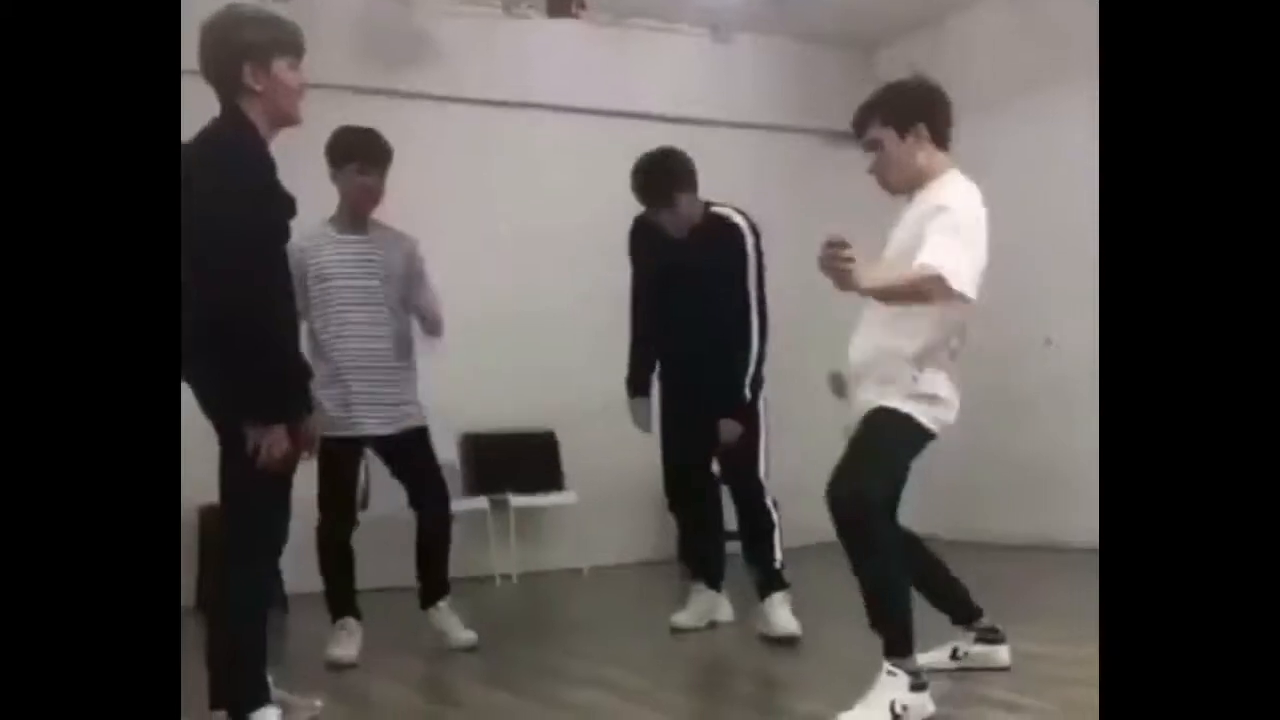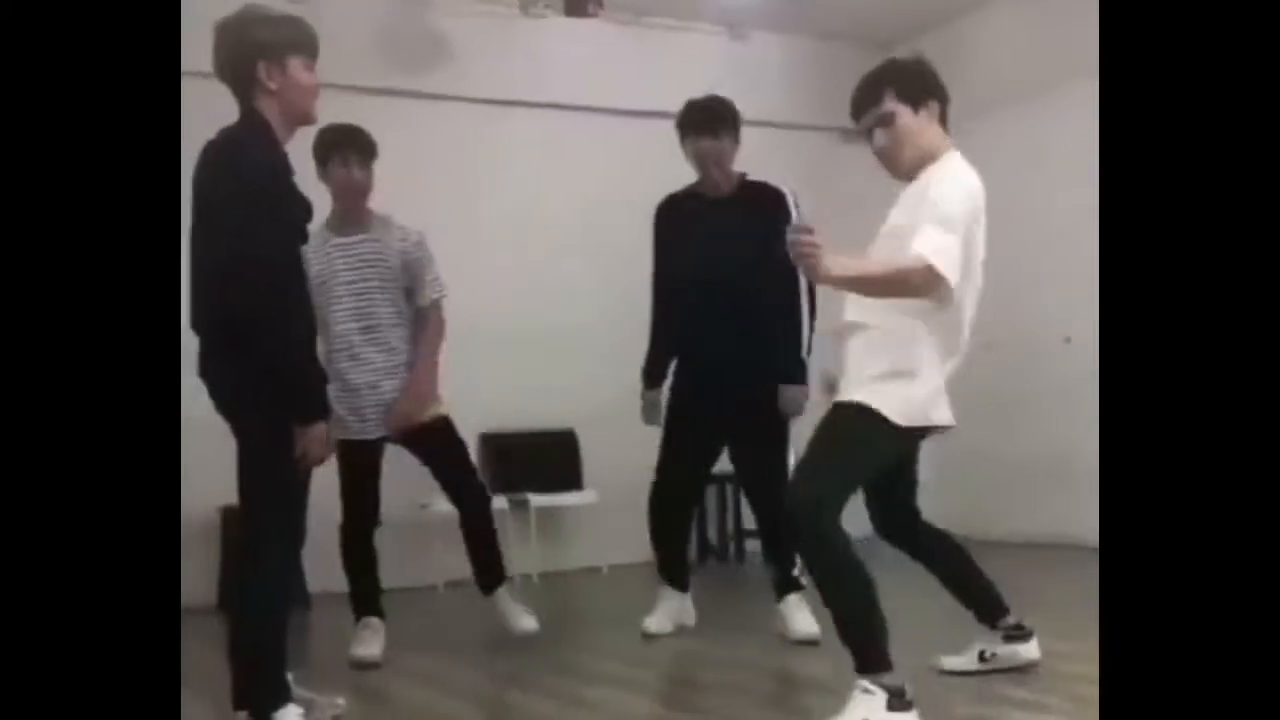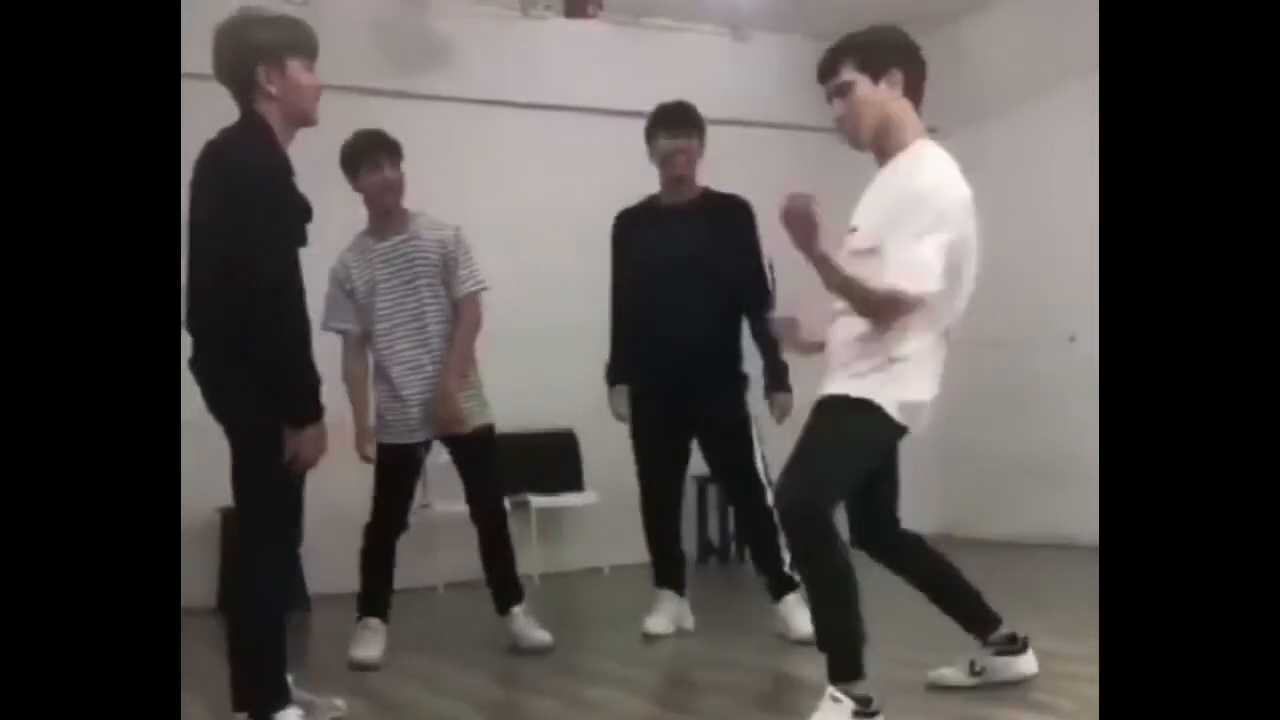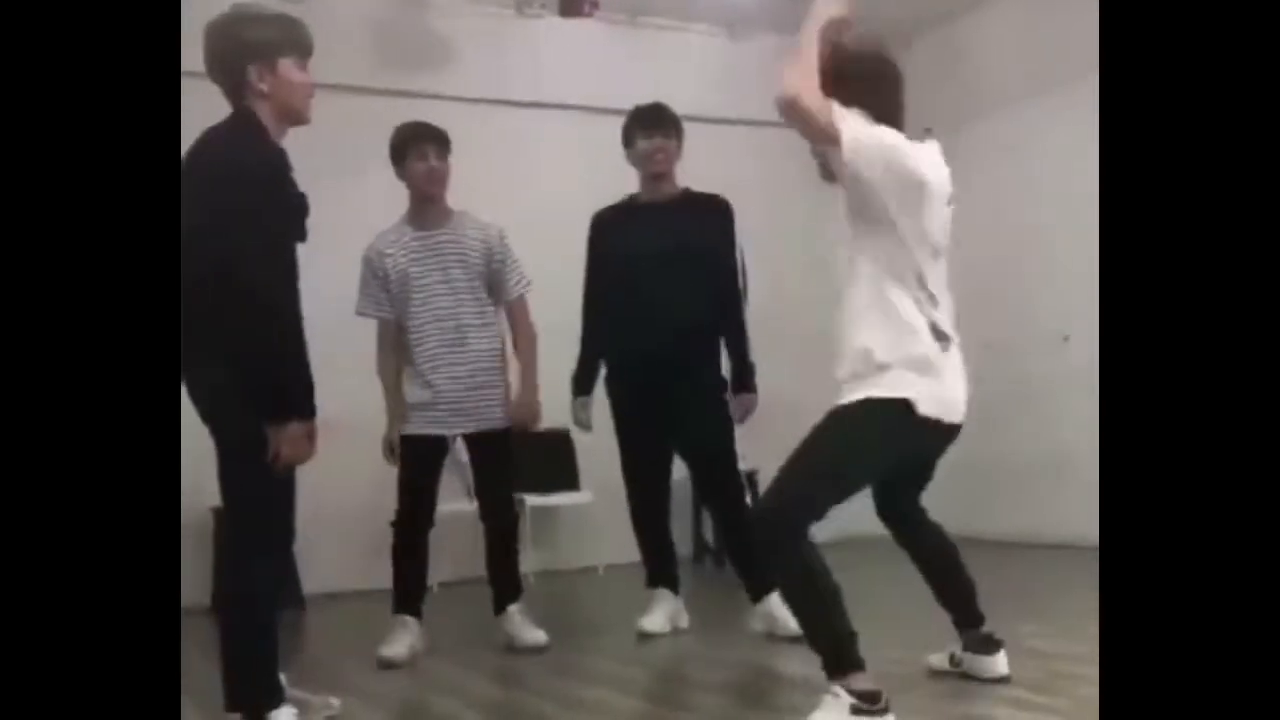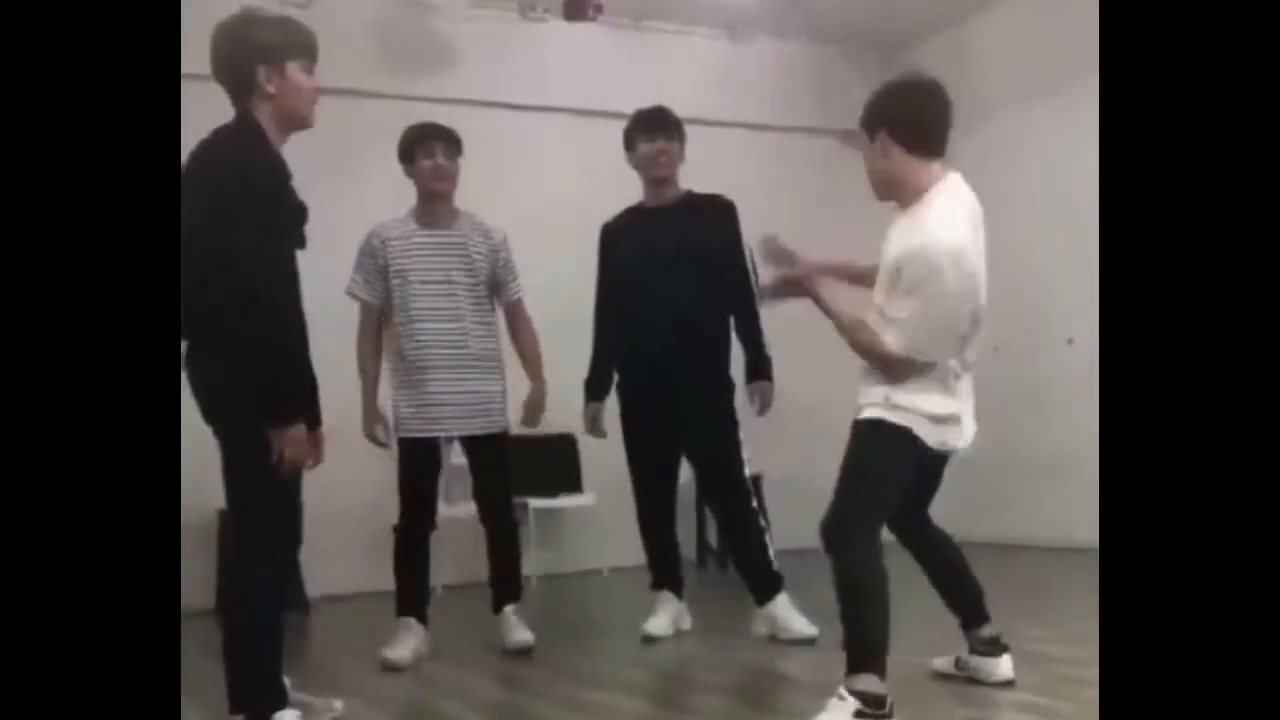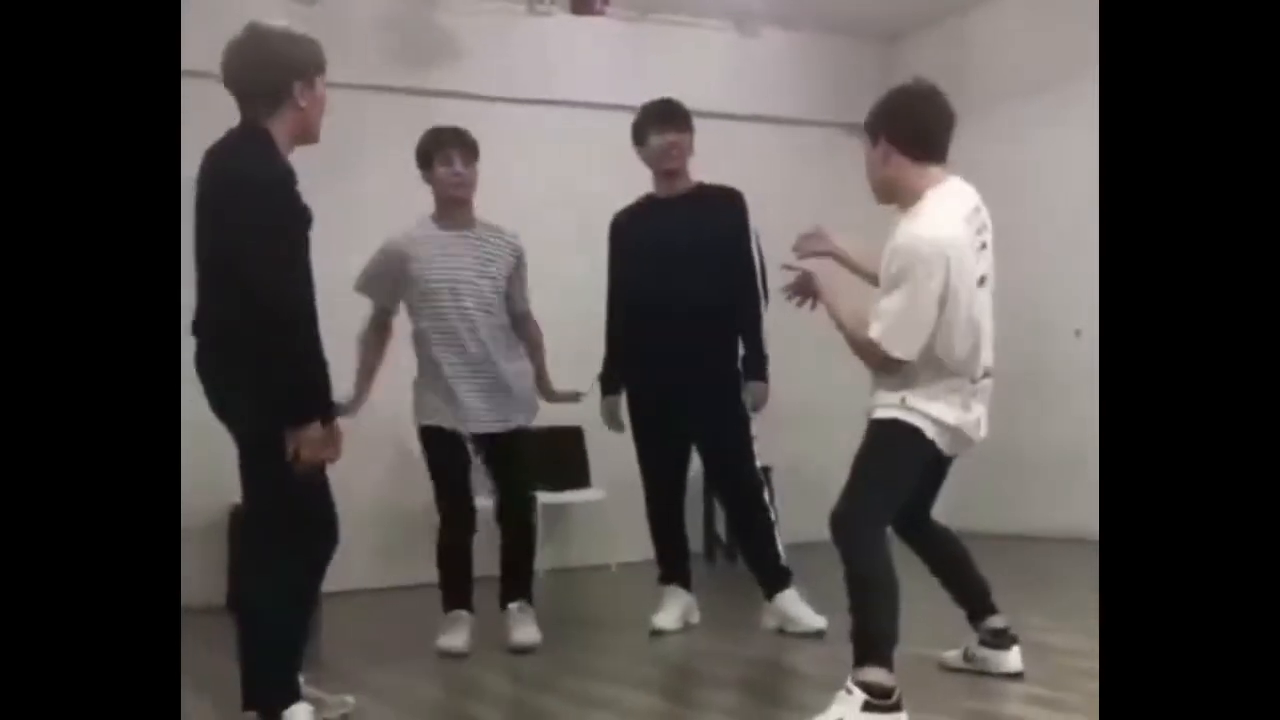
dt=0.4s
person 1, frame 1
left shoulder: (224, 154)
right shoulder: (233, 158)
right elbow: (242, 290)
left wrist: (289, 398)
right wrist: (269, 407)
left hip: (246, 375)
right hip: (246, 379)
left knee: (253, 536)
right knee: (254, 537)
person 1, frame 2
left shoulder: (240, 157)
right shoulder: (251, 160)
right elbow: (270, 293)
left wrist: (305, 398)
right wrist: (308, 406)
left hip: (254, 372)
right hip: (263, 379)
left knee: (270, 535)
right knee: (272, 538)
person 1, frame 3
left shoulder: (239, 158)
right shoulder: (251, 162)
right elbow: (269, 295)
left wrist: (298, 400)
right wrist: (302, 408)
left hip: (246, 374)
right hip: (255, 380)
left knee: (268, 536)
right knee: (268, 539)
person 1, frame 4
left shoulder: (228, 155)
right shoulder: (247, 159)
right elbow: (260, 293)
left wrist: (288, 400)
right wrist: (288, 406)
left hip: (235, 372)
right hip: (242, 379)
left knee: (260, 533)
right knee: (259, 537)
person 1, frame 5
left shoulder: (232, 160)
right shoulder: (244, 164)
right elbow: (261, 298)
left wrist: (294, 405)
right wrist: (290, 411)
left hip: (240, 377)
right hip: (246, 383)
left knee: (266, 538)
right knee: (265, 541)
person 1, frame 6
left shoulder: (239, 162)
right shoulder: (258, 170)
right elbow: (277, 297)
left wrist: (309, 401)
right wrist: (305, 410)
left hip: (253, 375)
right hip: (259, 380)
left knee: (295, 533)
right knee: (296, 536)
person 2, frame 1
left shoulder: (955, 201)
right shoulder: (928, 206)
left elbow: (939, 285)
left wrist: (863, 279)
right wrist: (856, 370)
left hip: (909, 396)
right hip: (891, 394)
left knee: (852, 501)
right knee: (876, 522)
right ankle: (980, 632)
person 2, frame 2
left shoulder: (954, 183)
right shoulder: (925, 192)
left elbow: (927, 275)
left wrist: (835, 271)
left hip: (894, 390)
right hip: (885, 387)
left knee: (807, 508)
right knee: (898, 520)
right ankle: (1009, 630)
person 2, frame 3
left shoulder: (928, 180)
right shoulder: (894, 178)
left elbow: (894, 304)
left wrist: (815, 253)
right wrist: (823, 337)
left hip: (882, 385)
right hip: (865, 378)
left knee: (801, 504)
right knee: (875, 528)
right ankle: (1003, 644)
person 2, frame 4
left shoulder: (899, 162)
right shoulder: (916, 161)
left elbow: (796, 101)
left hip: (895, 391)
right hip: (930, 391)
left knee: (776, 518)
right knee: (900, 510)
right ankle: (979, 644)
person 2, frame 5
left shoulder: (932, 241)
right shoulder: (951, 196)
left elbow: (890, 357)
right elbow: (894, 284)
left wrist: (817, 295)
right wrist: (815, 267)
left hip: (905, 410)
right hip: (932, 407)
left knee: (848, 531)
right knee: (909, 521)
right ankle: (987, 646)
person 2, frame 6
left shoulder: (923, 237)
right shoulder: (962, 201)
left elbow: (882, 353)
left wrist: (826, 296)
right wrist: (839, 255)
left hip: (920, 408)
right hip: (950, 399)
left knee: (856, 524)
right knee: (910, 518)
right ankle: (996, 638)
person 3, frame 1
left shoulder: (402, 248)
right shoulder: (303, 249)
left elbow: (426, 322)
left wrist: (431, 317)
left hip: (398, 409)
right hip: (333, 412)
left knee: (433, 502)
right knee: (336, 519)
left ankle: (436, 603)
right ankle: (346, 621)
person 3, frame 2
left shoulder: (406, 241)
right shoulder: (307, 255)
left elbow: (433, 321)
left wrist: (415, 390)
left hip: (414, 400)
right hip: (351, 410)
left knee: (471, 493)
right knee: (358, 519)
left ankle: (498, 590)
right ankle: (369, 619)
person 3, frame 3
left shoulder: (444, 237)
right shoulder: (349, 265)
left elbow: (470, 314)
right elbow: (354, 349)
left wrist: (448, 384)
right wrist: (361, 420)
left hip: (461, 403)
right hip: (398, 415)
left knee: (489, 512)
right knee: (385, 519)
left ankle: (513, 609)
right ankle: (372, 620)
person 3, frame 4
left shoulder: (486, 237)
right shoulder: (383, 252)
left elbow: (518, 313)
right elbow: (388, 340)
left wrist: (528, 385)
right wrist: (392, 416)
left hip: (489, 403)
right hip: (422, 409)
left knee: (500, 511)
right knee: (412, 516)
left ankle: (510, 608)
right ankle: (407, 620)
person 3, frame 5
left shoulder: (489, 239)
right shoulder: (384, 241)
left elbow: (517, 315)
right elbow: (371, 326)
left wrist: (538, 381)
right wrist: (369, 401)
left hip: (485, 404)
right hip: (417, 408)
left knee: (499, 512)
right knee: (414, 519)
left ankle: (509, 611)
right ankle: (411, 624)
person 3, frame 6
left shoulder: (507, 245)
right shoulder: (405, 250)
right elbow: (379, 321)
left wrist: (544, 384)
right wrist: (360, 393)
left hip: (507, 404)
right hip: (444, 408)
left knee: (519, 512)
right knee: (457, 518)
left ankle: (518, 606)
right ankle: (457, 613)
person 4, frame 1
left shoulder: (735, 231)
right shoulder: (644, 235)
left elbow: (752, 324)
right elbow: (644, 314)
left wrist: (737, 404)
right wrist: (638, 384)
left hip: (733, 384)
right hip: (680, 383)
left knee: (749, 485)
right knee: (685, 488)
left ankle: (773, 596)
right ankle: (707, 591)
person 4, frame 2
left shoulder: (770, 205)
right shoulder: (672, 213)
left elbow: (796, 292)
right elbow: (665, 301)
left wrist: (795, 371)
right wrist: (653, 376)
left hip: (759, 376)
right hip: (696, 378)
left knee: (772, 489)
right knee: (671, 489)
left ankle: (790, 596)
right ankle: (674, 593)
person 4, frame 3
left shoulder: (732, 214)
right shoulder: (631, 224)
left elbow: (757, 300)
right elbow: (623, 308)
left wrist: (777, 373)
right wrist: (618, 376)
left hip: (719, 380)
right hip: (654, 384)
left knee: (748, 487)
right knee: (658, 494)
left ankle: (786, 596)
right ankle: (671, 595)
person 4, frame 4
left shoulder: (711, 213)
right shoulder: (609, 224)
left elbow: (729, 300)
right elbow: (596, 309)
left wrist: (742, 375)
right wrist: (584, 382)
left hip: (697, 378)
right hip: (633, 383)
left knee: (724, 486)
right knee: (646, 493)
left ankle: (766, 596)
right ankle: (665, 594)
person 4, frame 5
left shoulder: (716, 214)
right shoulder: (617, 232)
left elbow: (741, 296)
right elbow: (607, 316)
left wrist: (758, 366)
right wrist: (596, 388)
left hip: (705, 381)
right hip: (641, 386)
left knee: (729, 489)
right knee: (653, 496)
left ankle: (771, 599)
right ankle: (669, 597)
person 4, frame 6
left shoulder: (726, 206)
right shoulder: (627, 224)
left elbow: (746, 292)
right elbow: (619, 309)
left wrist: (755, 366)
right wrist: (611, 383)
left hip: (715, 375)
right hip: (650, 382)
left knee: (739, 484)
right knee: (662, 490)
left ankle: (780, 594)
right ankle: (677, 591)
